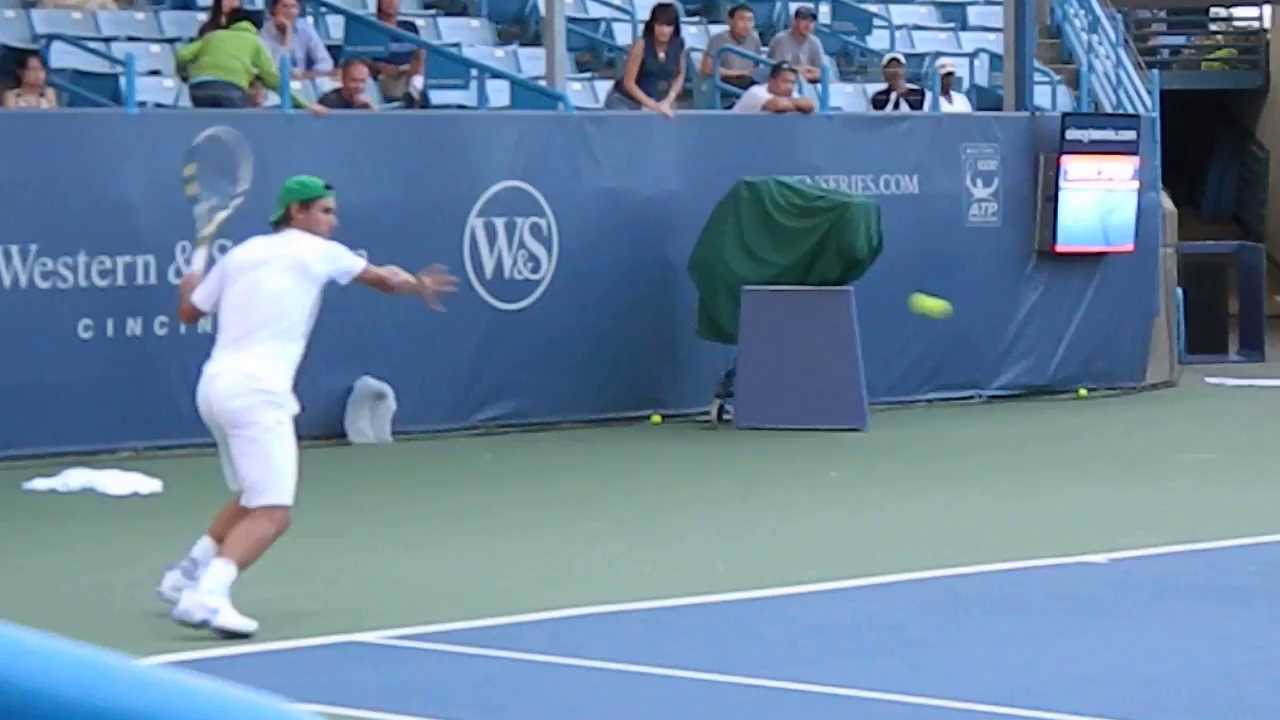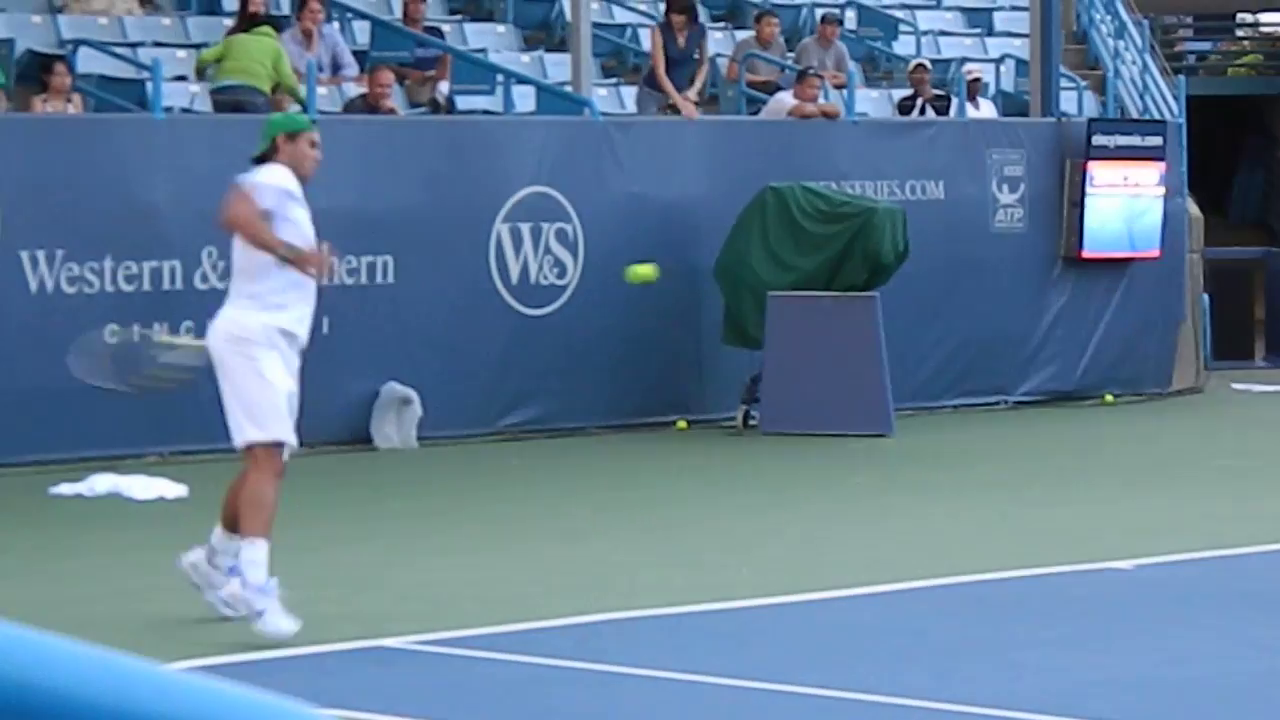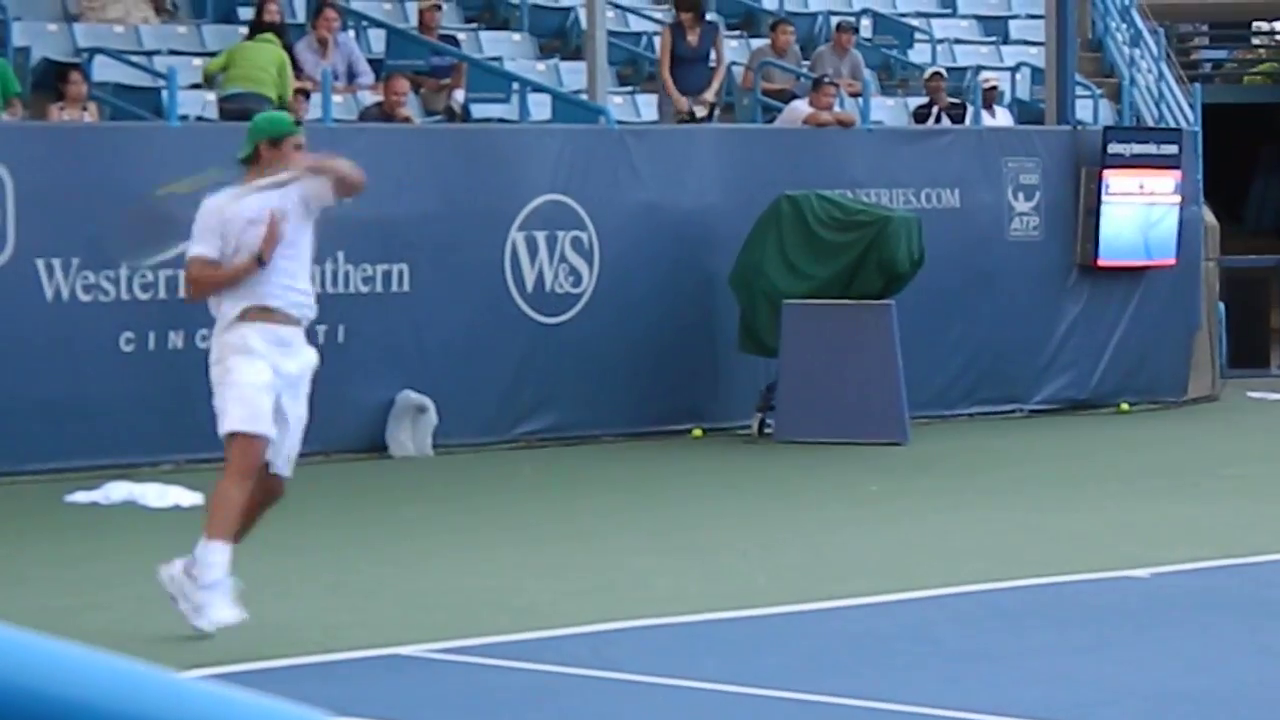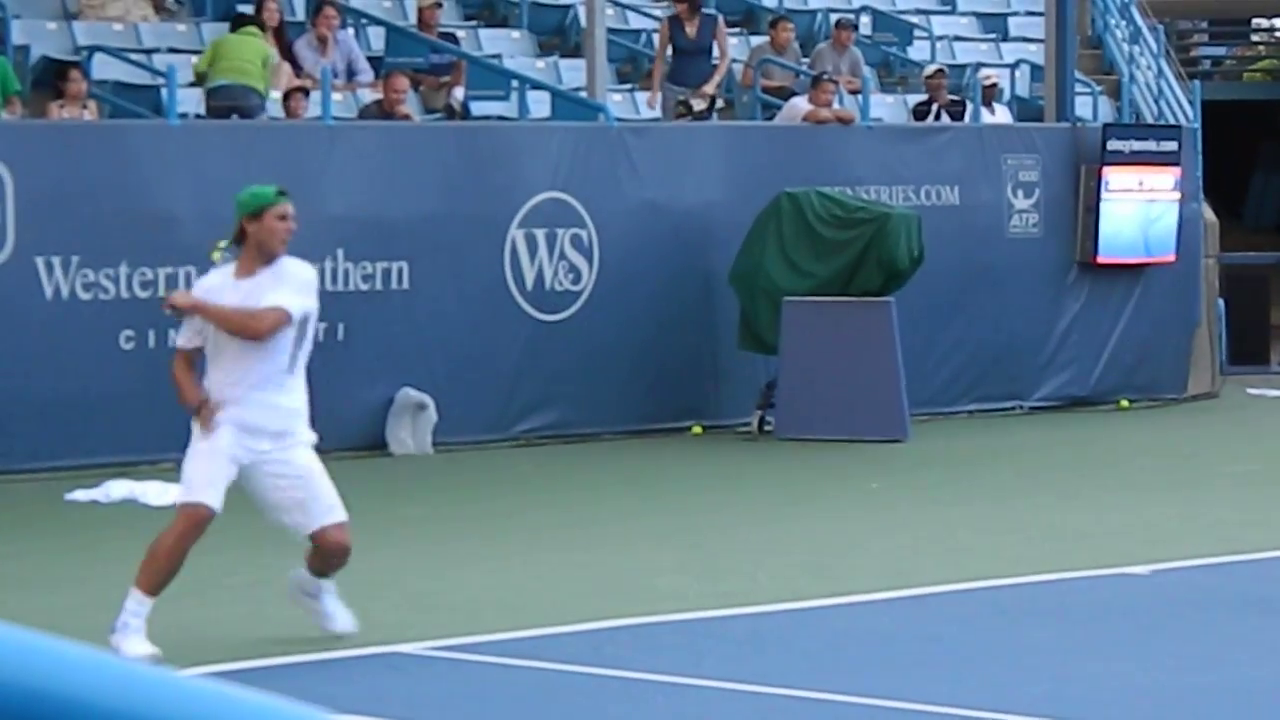
dt=0.2s
person 1, frame 1
left shoulder: (240, 254)
right shoulder: (314, 251)
left elbow: (187, 311)
right elbow: (383, 278)
left wrist: (193, 281)
right wrist: (423, 284)
left hip: (215, 385)
right hip: (256, 390)
left knee: (254, 500)
right knee: (272, 516)
left ankle: (186, 577)
right ankle: (208, 598)
person 1, frame 2
left shoulder: (280, 196)
right shoulder: (273, 179)
right elbow: (240, 217)
right wrist: (295, 253)
left hip: (269, 342)
right hip: (254, 339)
left knee: (264, 462)
right knee: (267, 458)
left ankle: (212, 560)
right ankle: (255, 591)
person 1, frame 3
left shoulder: (309, 189)
right shoulder: (218, 207)
left elbow: (353, 181)
right elbow: (197, 286)
left wrist: (313, 164)
right wrist: (251, 261)
left hip: (295, 353)
right hip: (246, 345)
left knee: (269, 484)
right knee: (247, 454)
left ankle: (189, 570)
right ankle: (209, 581)
person 1, frame 4
left shoulder: (299, 274)
right shoulder: (207, 287)
left elbow: (262, 327)
right elbow: (182, 362)
left wrist: (195, 307)
right wrist: (199, 405)
left hip: (282, 430)
right hip: (223, 426)
left knee: (336, 542)
right knee: (193, 516)
left ankle: (311, 582)
right ankle: (129, 620)
